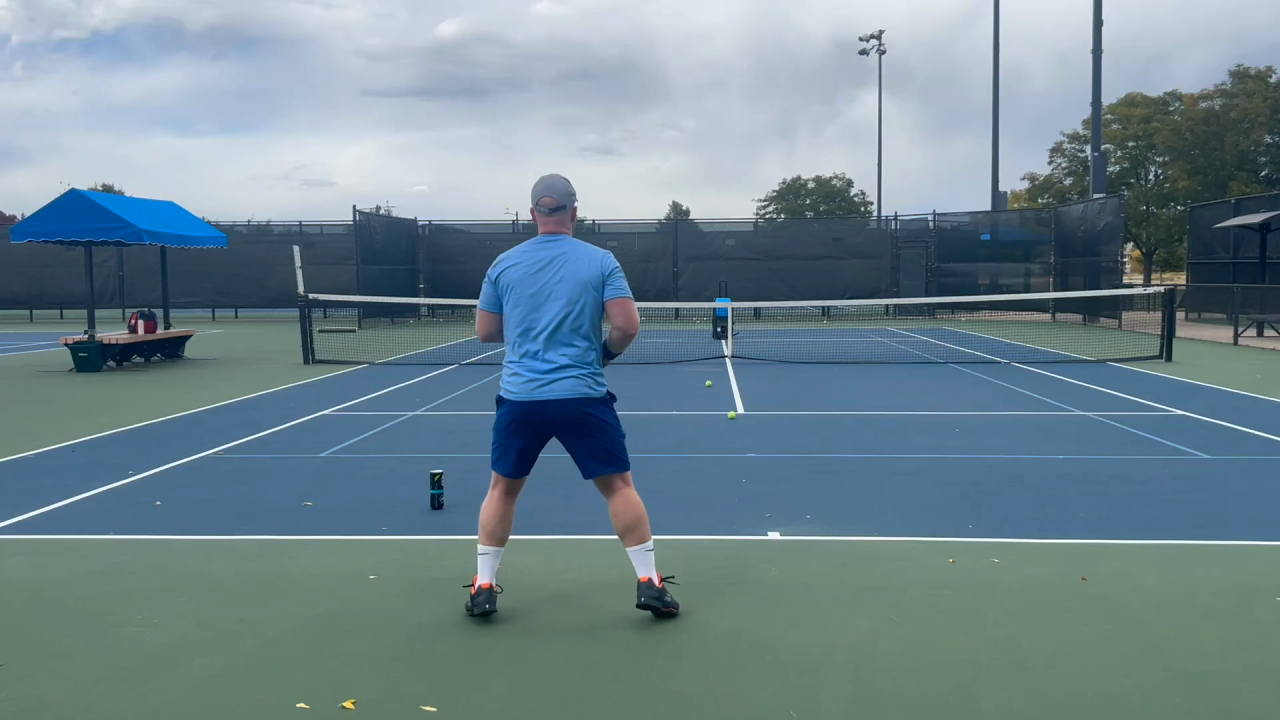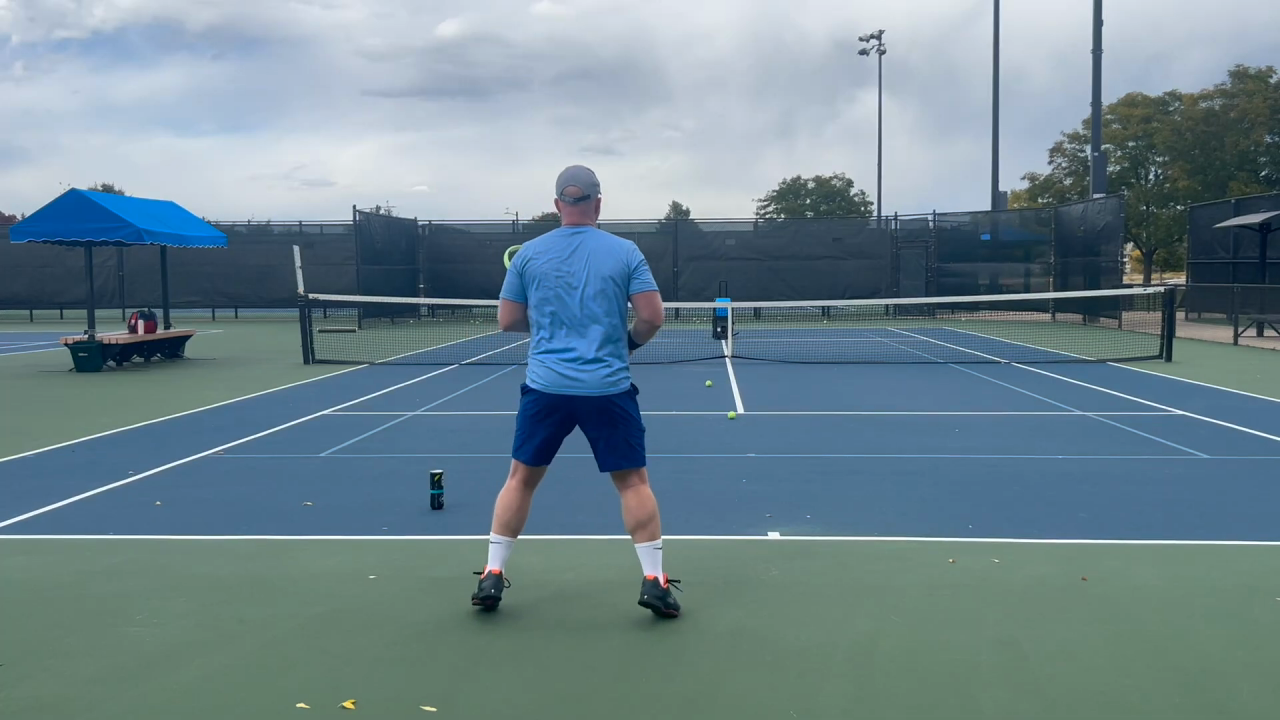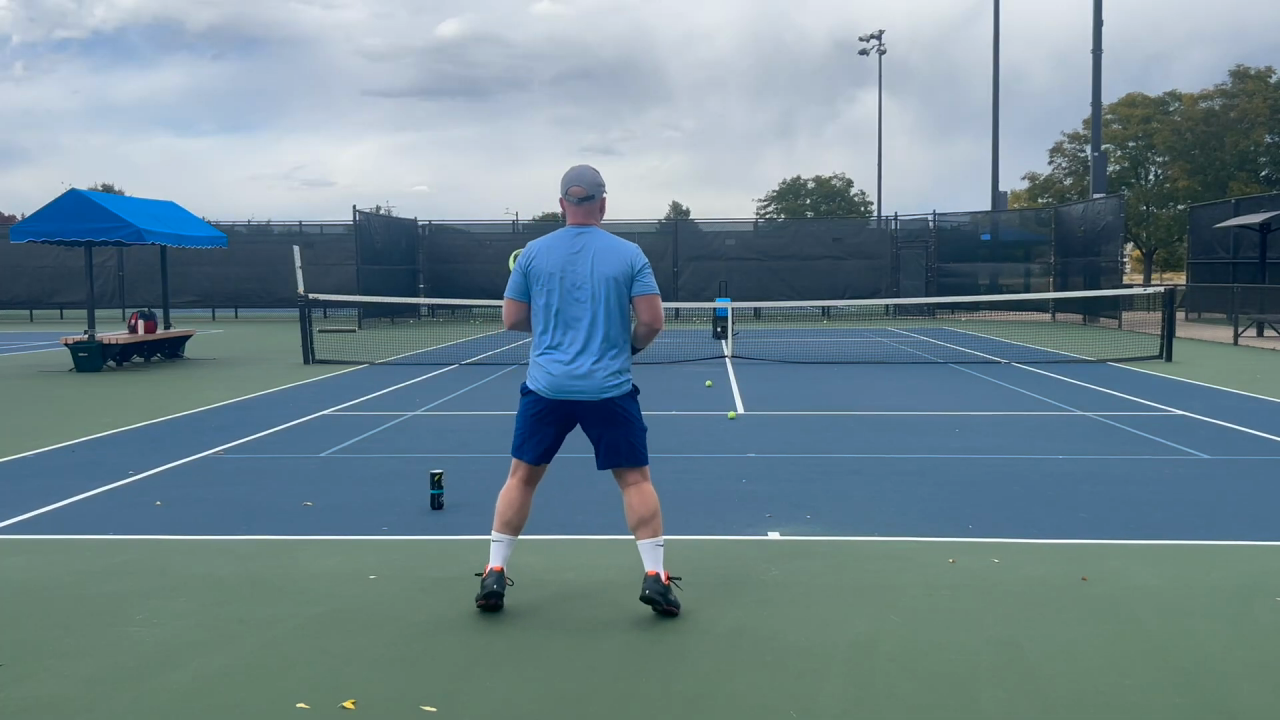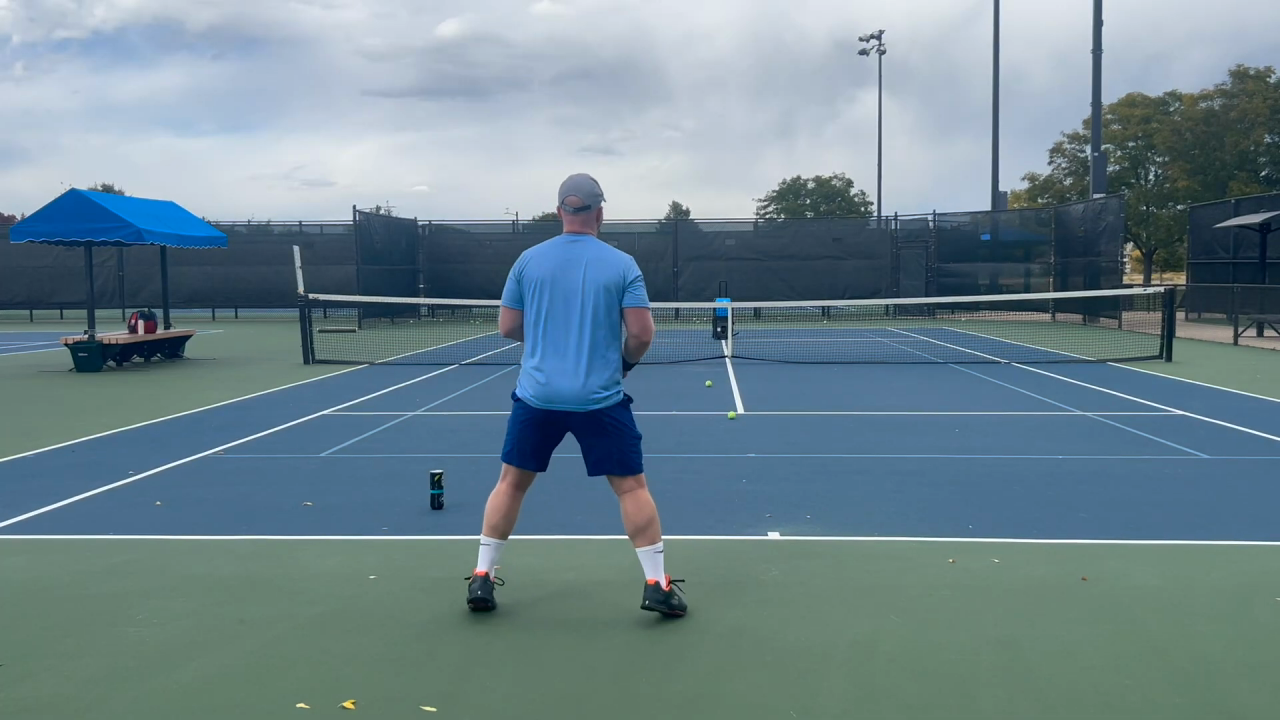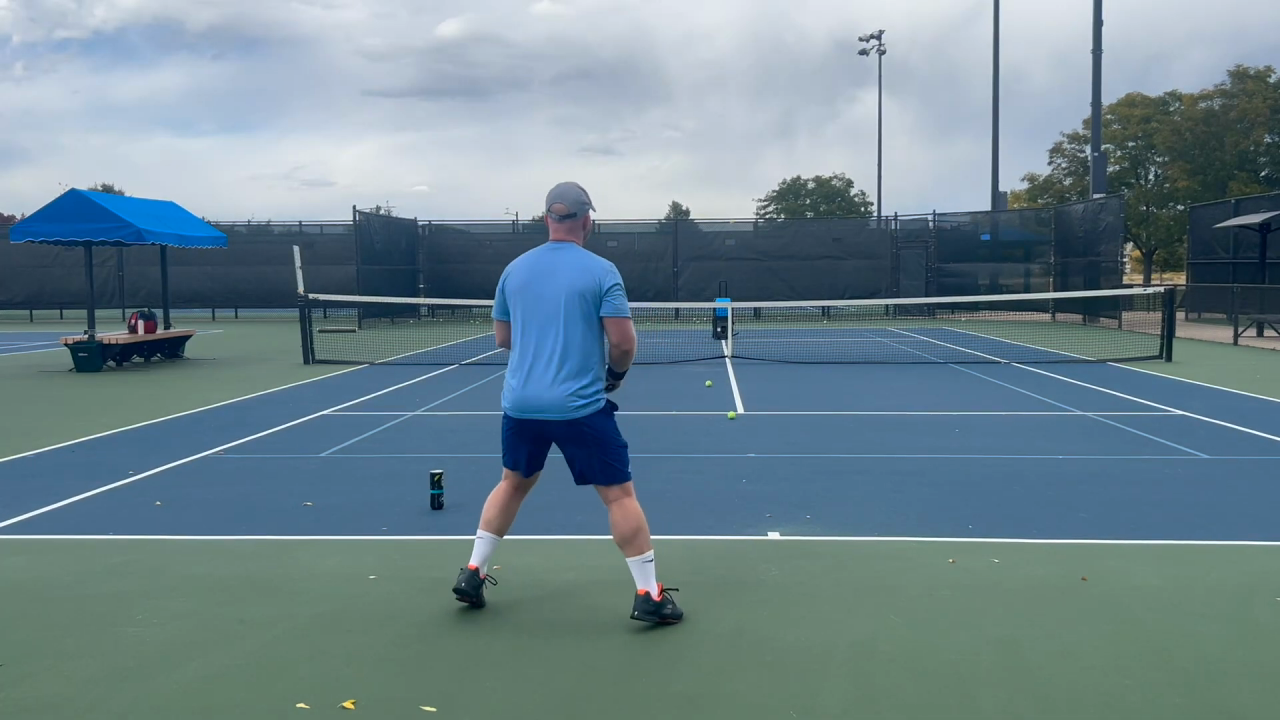
dt=0.3s
person 1, frame 1
left shoulder: (504, 264)
right shoulder: (600, 260)
left elbow: (485, 332)
right elbow: (627, 326)
right wrist: (607, 351)
left hip: (520, 396)
right hip: (582, 395)
left knee: (502, 488)
right knee: (618, 485)
left ankle: (484, 588)
right ankle: (649, 583)
person 1, frame 2
left shoulder: (529, 253)
right shoulder: (625, 252)
left elbow: (507, 320)
right elbow: (653, 316)
right wrist: (630, 340)
left hip: (545, 387)
right hip: (607, 389)
left knee: (521, 478)
right knee: (633, 480)
left ankle: (492, 576)
right ankle: (654, 582)
person 1, frame 3
left shoulder: (534, 252)
right shoulder: (629, 254)
left elbow: (513, 319)
right elbow: (654, 320)
left hip: (547, 387)
right hip: (609, 389)
left knee: (522, 477)
right knee: (635, 480)
left ankle: (495, 575)
right ankle: (655, 577)
person 1, frame 4
left shoulder: (529, 260)
right shoulder: (622, 265)
left elbow: (508, 327)
right elbow: (642, 333)
right wrist: (624, 361)
left hip: (536, 397)
right hip: (599, 400)
left knee: (511, 481)
right knee: (631, 485)
left ankle: (481, 578)
right ankle: (658, 585)
person 1, frame 5
left shoulder: (515, 269)
right shoulder: (602, 271)
left elbow: (504, 338)
right elbow: (624, 342)
right wrist: (616, 373)
left hip: (521, 403)
right hip: (581, 406)
left knee: (513, 484)
right knee: (620, 495)
left ankle: (473, 574)
right ankle: (650, 595)
